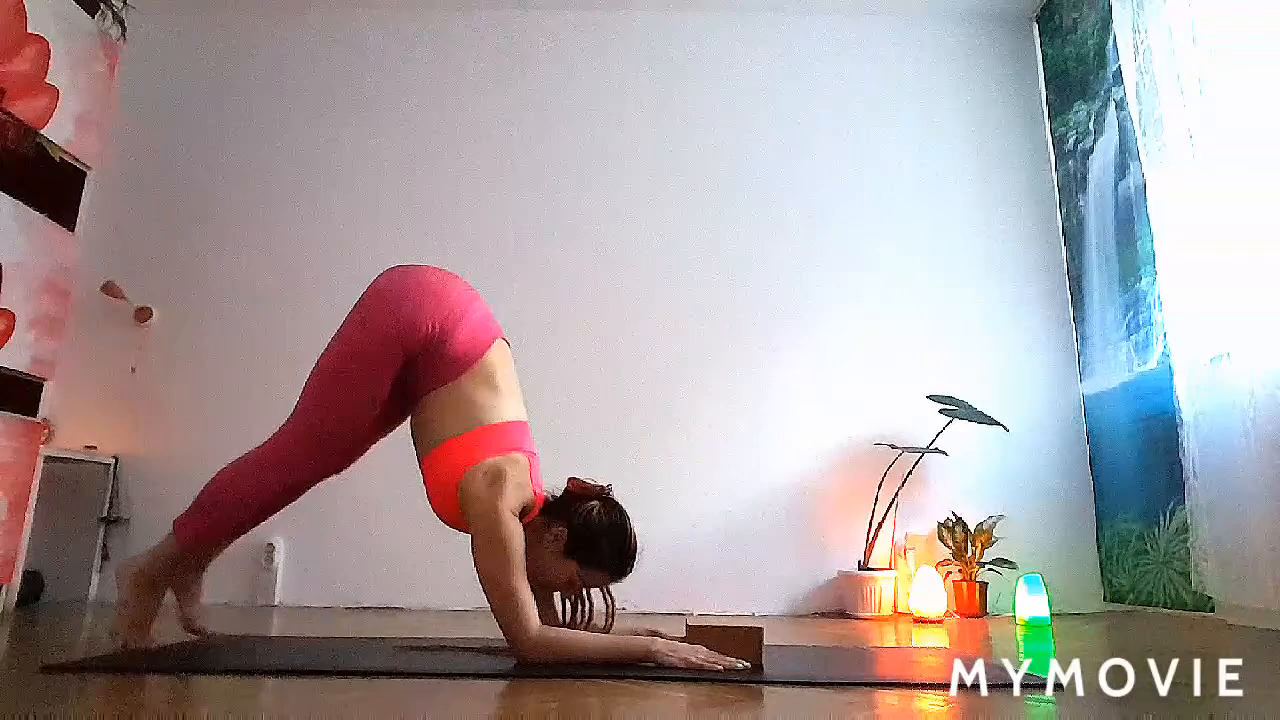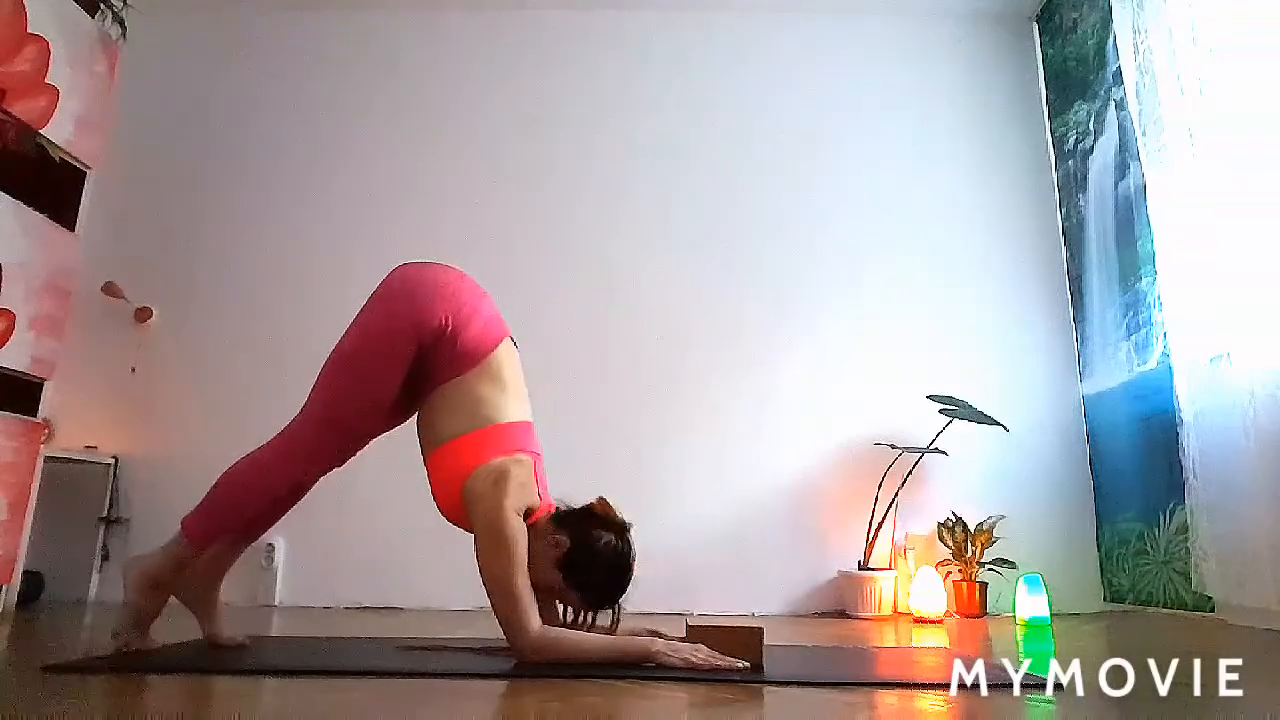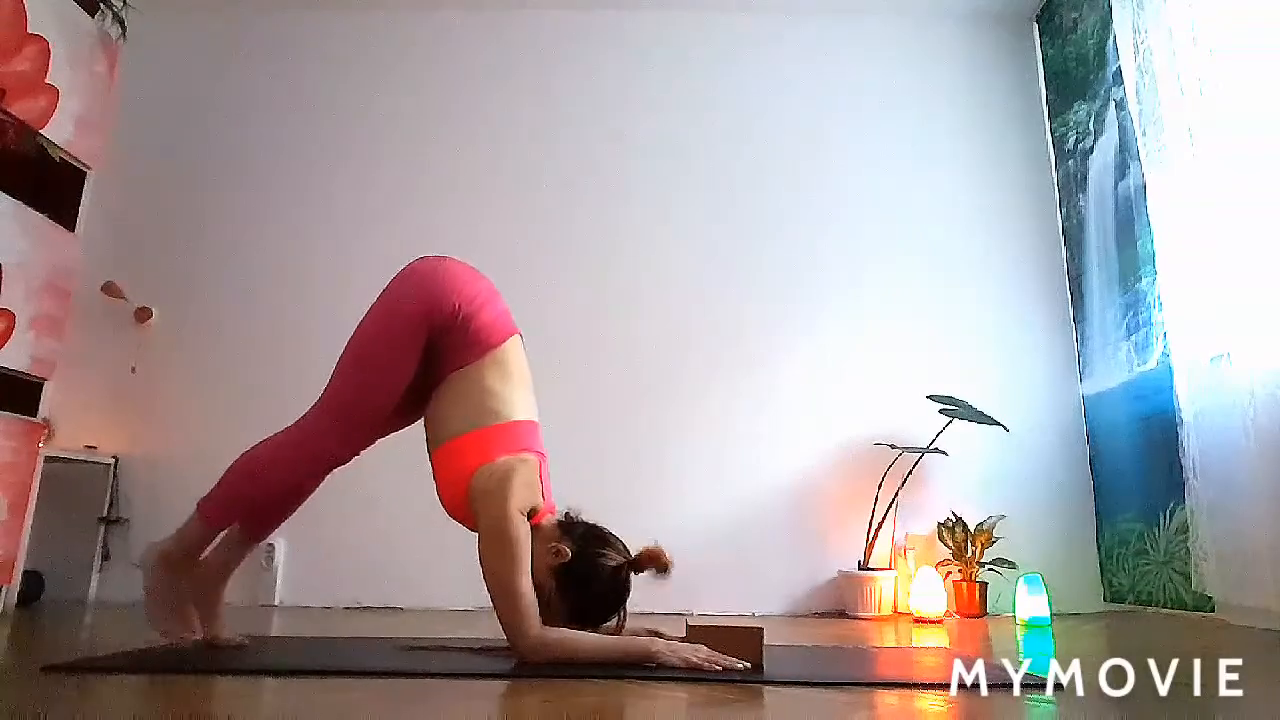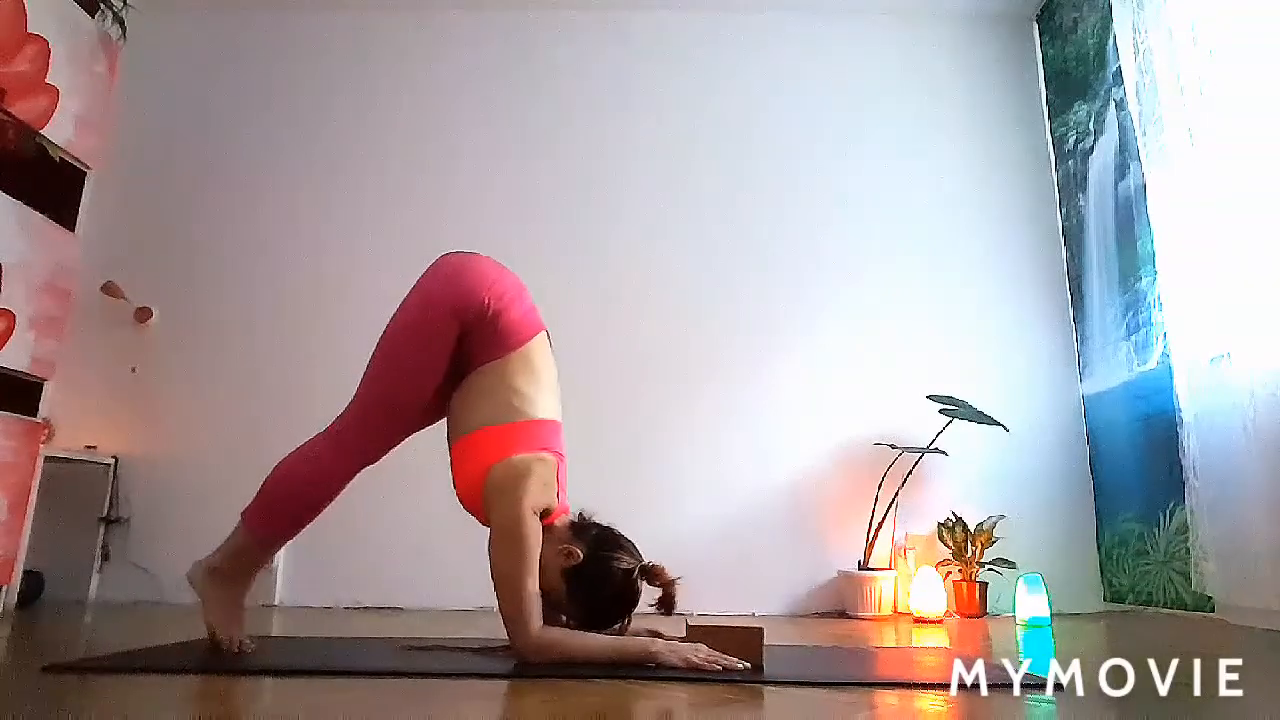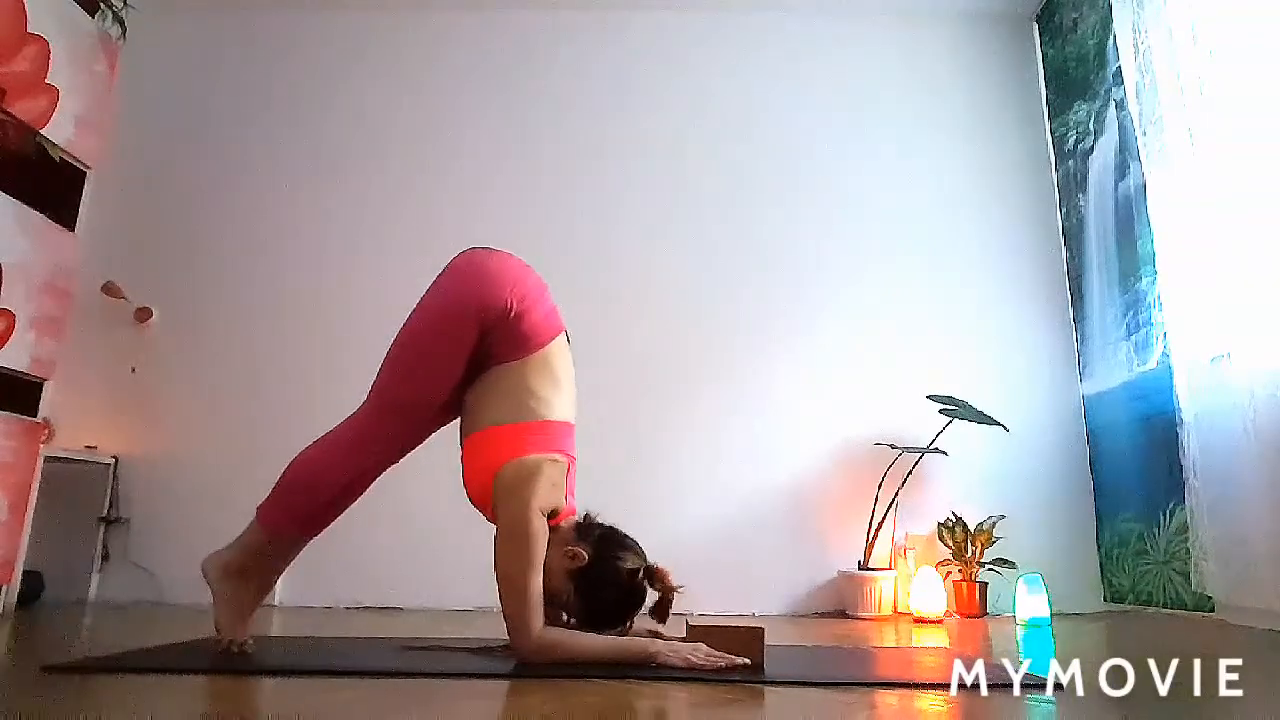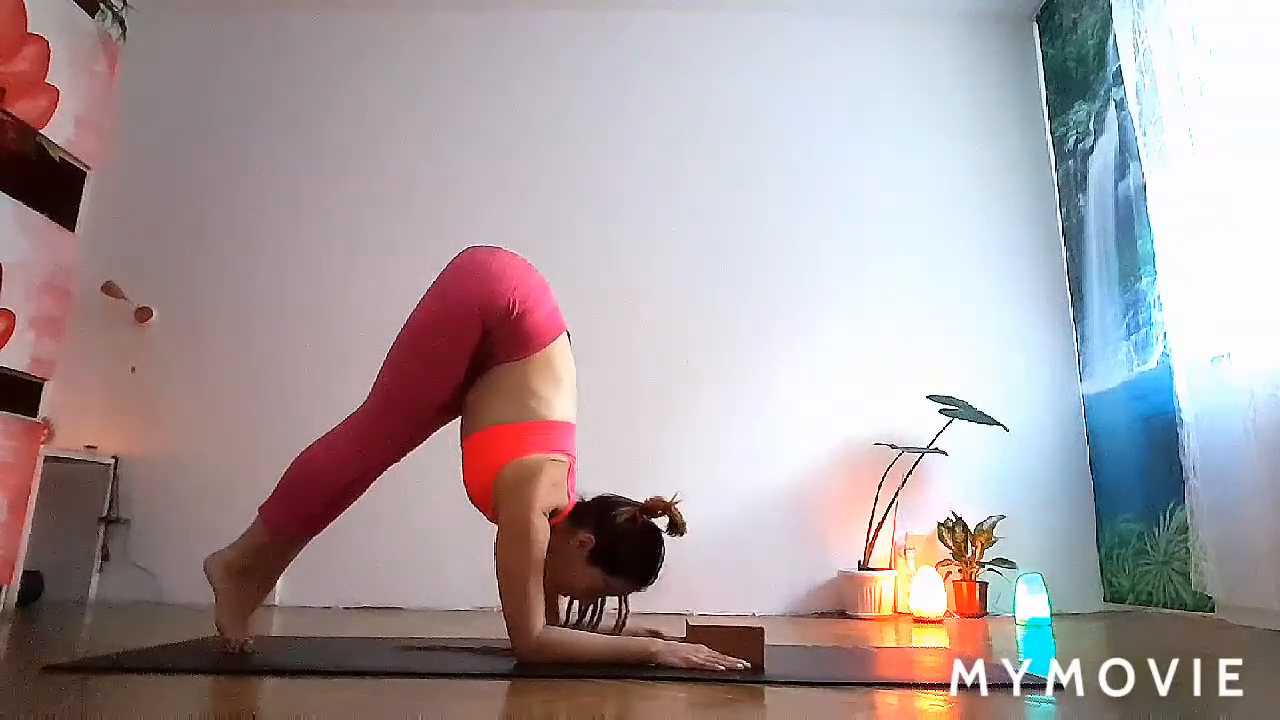
dt=0.4s
person 1, frame 1
left shoulder: (526, 503)
right shoulder: (498, 500)
left elbow: (534, 625)
right elbow: (527, 641)
left wrist: (621, 634)
right wrist: (647, 647)
left hip: (434, 322)
right hip: (412, 312)
left knee: (318, 459)
right knee: (298, 453)
left ankle: (188, 565)
right ankle: (154, 569)
person 1, frame 2
left shoulder: (530, 508)
right shoulder: (503, 501)
left elbow: (536, 627)
right elbow: (528, 642)
left wrist: (626, 634)
right wrist: (644, 648)
left hip: (441, 329)
right hip: (425, 309)
left knee: (319, 452)
right knee: (309, 447)
left ankle: (202, 577)
right ankle: (164, 568)
person 1, frame 3
right shoulder: (507, 497)
right elbow: (529, 641)
left wrist: (619, 631)
right wrist: (646, 648)
left hip: (451, 331)
right hip: (437, 304)
left knee: (331, 447)
right knee: (323, 438)
left ankle: (209, 576)
right ankle: (176, 556)
person 1, frame 4
right shoulder: (522, 497)
right elbow: (529, 641)
left wrist: (628, 634)
right wrist: (648, 649)
left hip: (482, 325)
left knee: (360, 446)
right knee: (356, 439)
left ankle: (237, 573)
right ankle: (224, 567)
person 1, frame 5
right shoulder: (531, 498)
right elbow: (529, 641)
left wrist: (622, 632)
right wrist: (648, 648)
left hip: (499, 318)
left knee: (377, 446)
right knee: (372, 438)
left ankle: (255, 573)
right ankle: (240, 562)
person 1, frame 6
right shoulder: (532, 497)
right elbow: (530, 642)
left wrist: (623, 634)
right wrist: (648, 649)
left hip: (501, 316)
left knee: (379, 444)
right knee: (373, 436)
right ankle: (242, 562)
